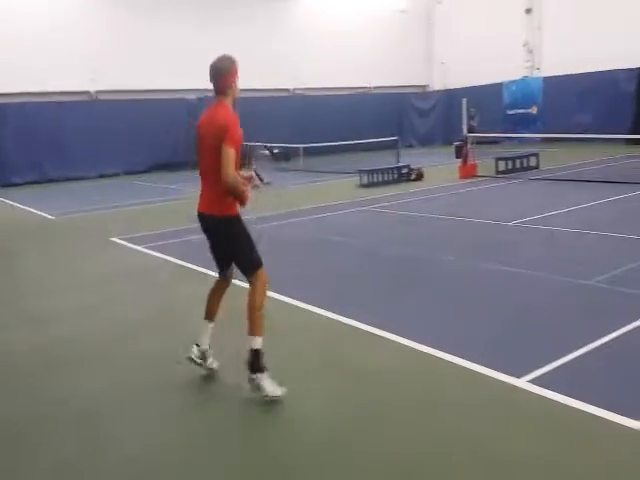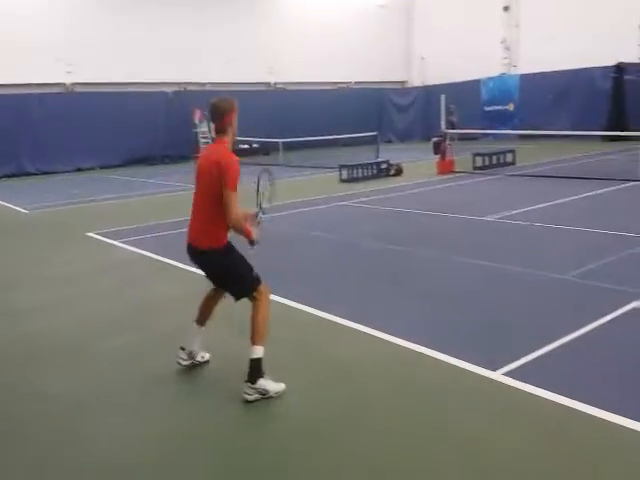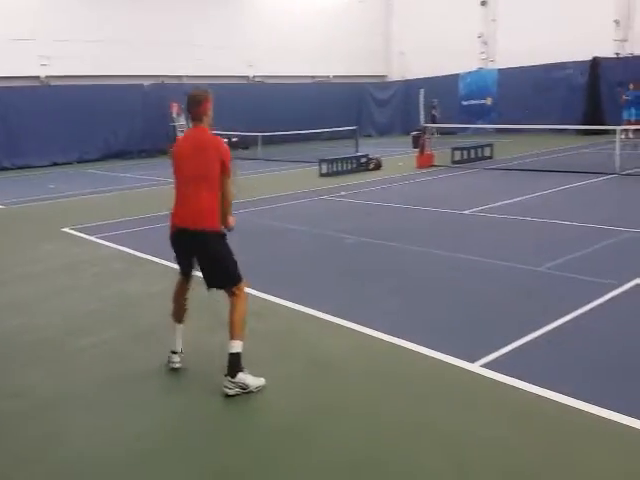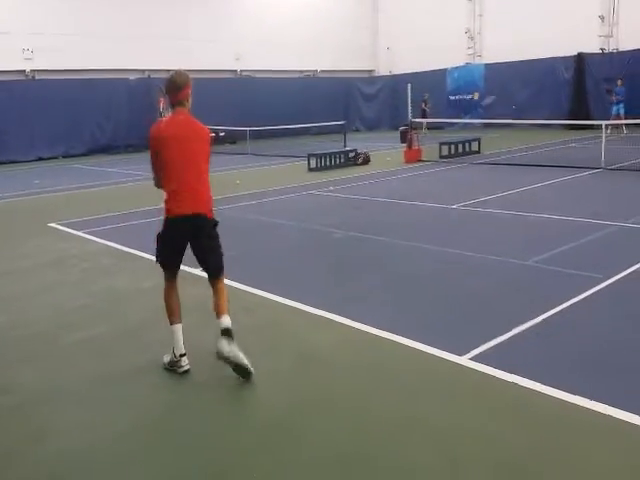
dt=0.2s
person 1, frame 1
left shoulder: (206, 118)
right shoulder: (228, 121)
right elbow: (227, 178)
left wrist: (236, 180)
right wrist: (242, 191)
left hip: (207, 211)
right hip: (223, 213)
left knee: (224, 276)
right knee: (259, 280)
left ankle: (203, 348)
right ankle: (256, 370)
person 1, frame 2
left shoulder: (205, 156)
right shoulder: (229, 161)
right elbow: (231, 218)
left wrist: (240, 219)
right wrist: (248, 232)
left hip: (195, 244)
right hip: (215, 246)
left knee: (219, 288)
right knee: (260, 296)
left ankle: (189, 350)
right ankle: (255, 380)
person 1, frame 3
left shoulder: (178, 146)
right shoulder: (220, 146)
right elbow: (226, 197)
right wrist: (226, 218)
left hip: (179, 227)
right hip: (208, 229)
left knee: (184, 279)
right knee: (238, 293)
left ankle: (176, 351)
right ankle: (234, 372)
person 1, frame 4
left shoulder: (158, 131)
right shoulder: (203, 131)
left elbow: (159, 181)
left hip: (176, 215)
right hip: (205, 213)
left knee: (170, 278)
right knee: (218, 282)
left ankle: (179, 354)
right ankle: (226, 338)
